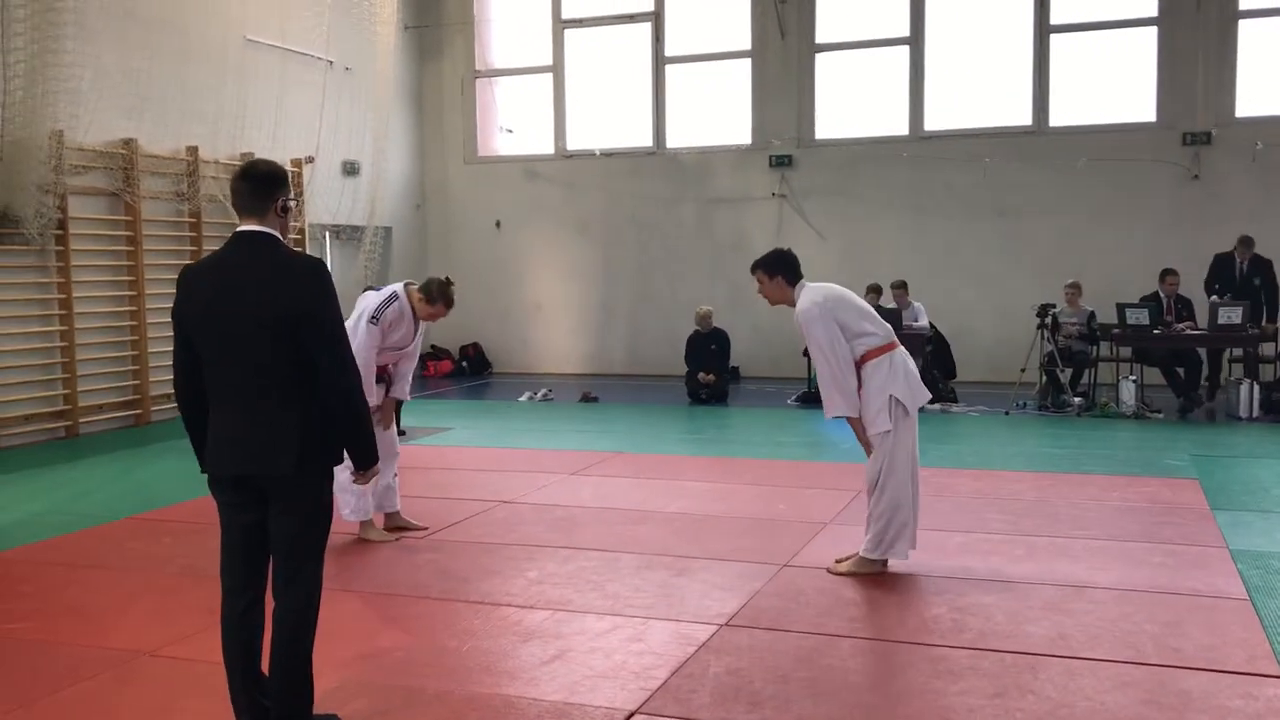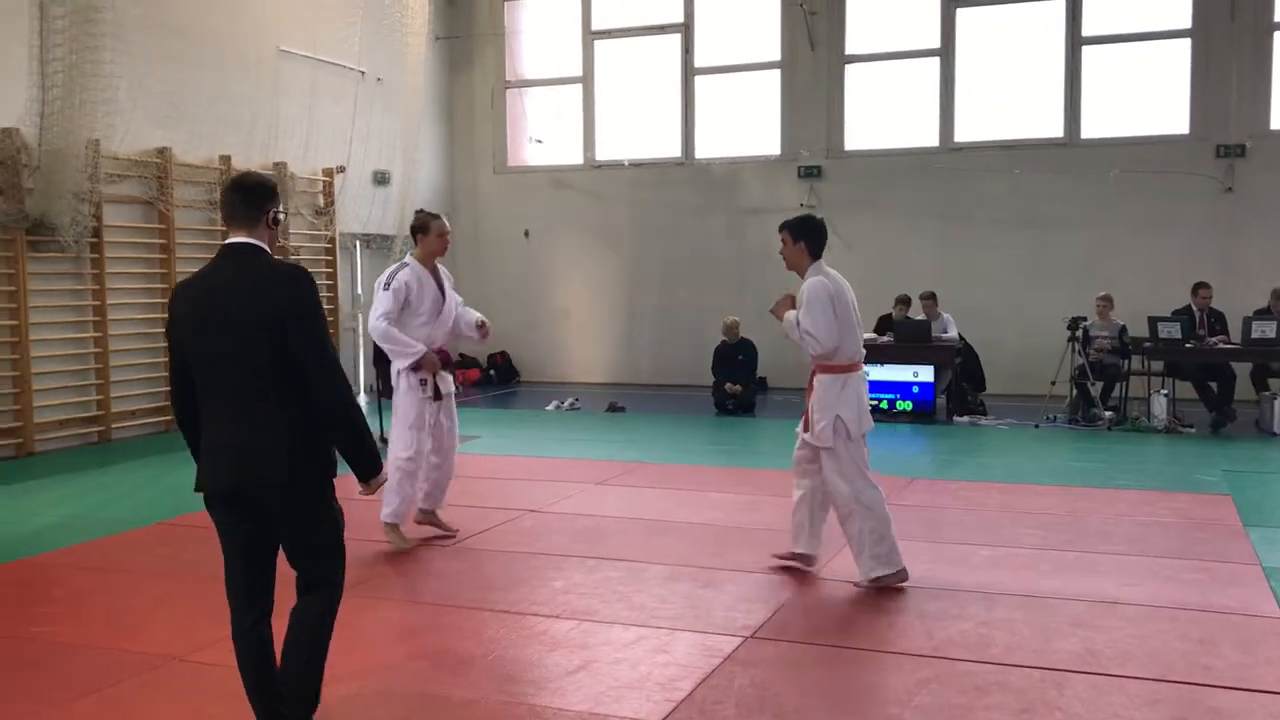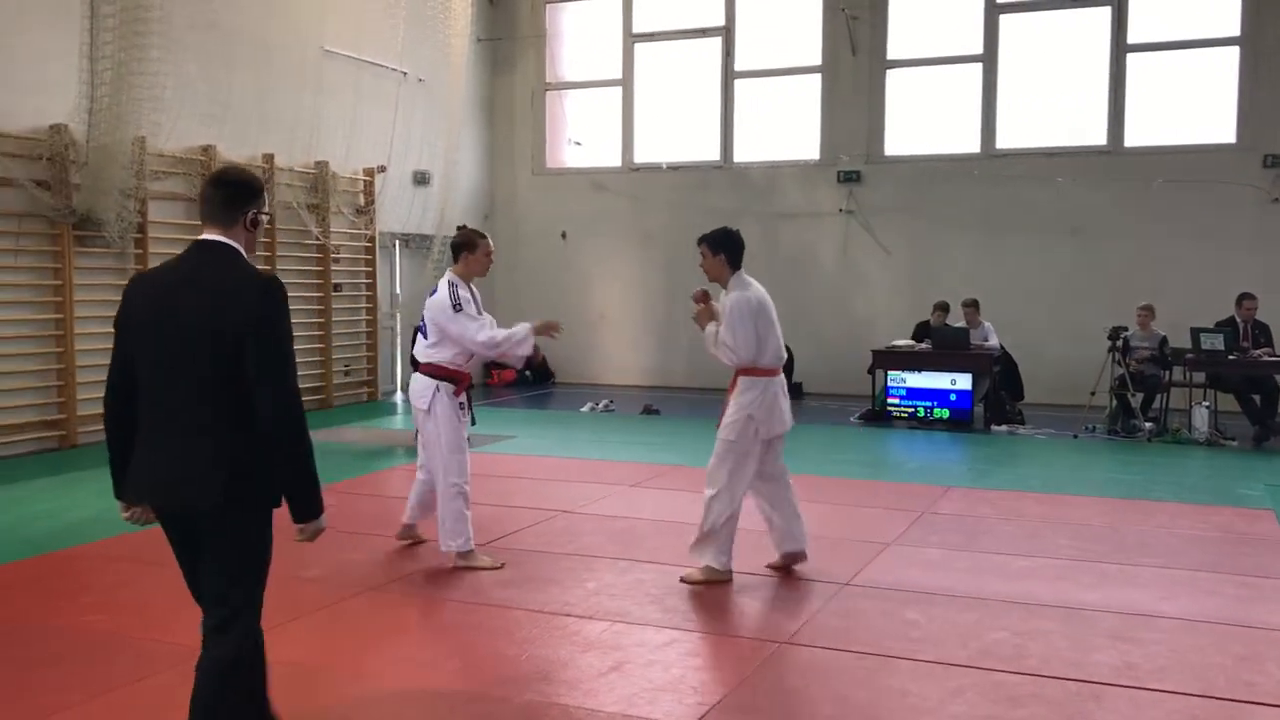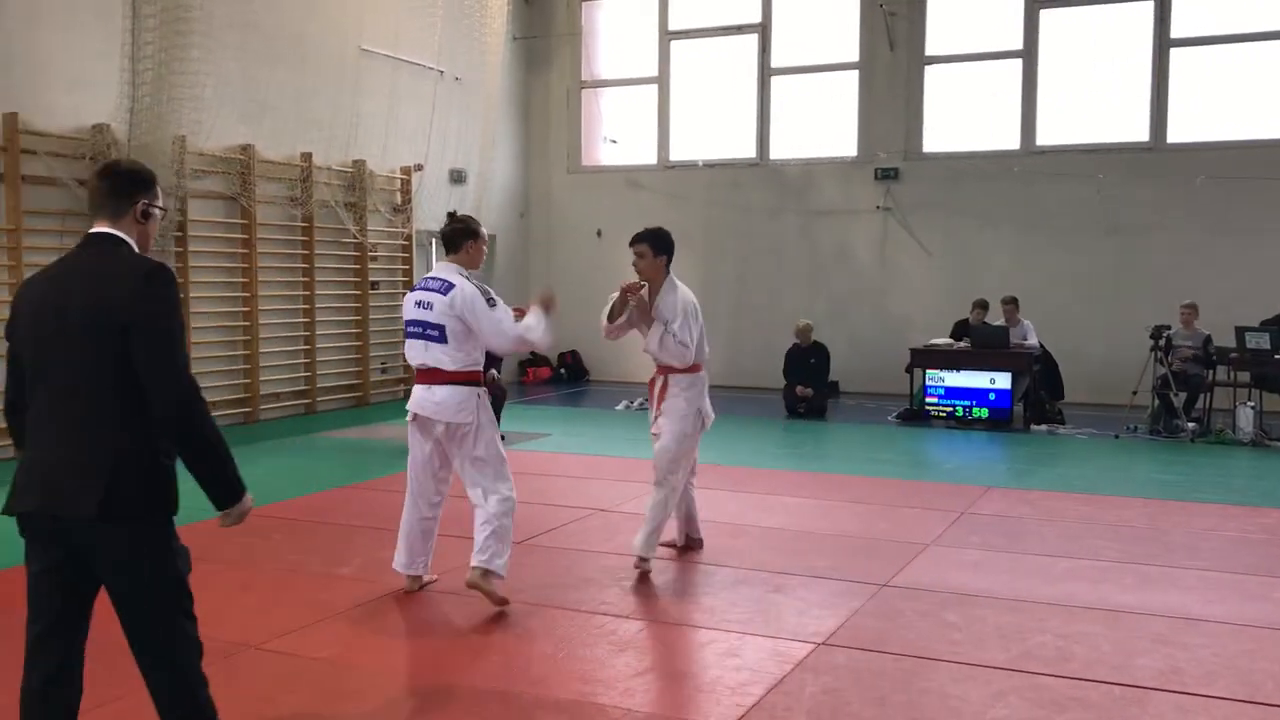
dt=0.7s
person 1, frame 1
left shoulder: (195, 279)
right shoulder: (304, 273)
left elbow: (187, 381)
right elbow: (338, 373)
left wrist: (207, 448)
right wrist: (363, 449)
left hip: (229, 457)
right hip: (297, 456)
left knee: (240, 588)
right knee: (295, 590)
person 1, frame 2
left shoulder: (187, 294)
right shoulder: (289, 282)
left elbow: (182, 395)
right elbow: (327, 383)
right wrist: (366, 461)
left hip: (224, 471)
right hip: (291, 466)
left knee: (248, 600)
right knee: (320, 584)
person 1, frame 3
left shoulder: (144, 288)
right shoulder: (258, 291)
left elbow: (119, 398)
right elbow: (280, 409)
left wrist: (128, 482)
right wrist: (307, 502)
left hip: (166, 483)
right hip: (233, 486)
left knee: (223, 612)
right knee: (231, 624)
person 1, frame 4
right shoulder: (144, 279)
right elbow: (175, 400)
right wrist: (228, 487)
right hip: (123, 494)
left knee: (53, 647)
right knee: (166, 637)
person 2, frame 1
left shoulder: (807, 309)
right shoulder: (819, 294)
left elbow: (834, 364)
left wrist: (851, 416)
right wrist: (856, 410)
left hip: (883, 377)
right hip: (887, 371)
left knee: (886, 469)
right knee: (892, 468)
left ankle: (875, 555)
right ankle: (879, 547)
person 2, frame 2
left shoulder: (815, 286)
right shoulder: (828, 280)
left elbow: (819, 343)
left wrist: (788, 318)
right wrist: (795, 315)
left hip: (835, 389)
right hip: (836, 386)
left knee: (851, 484)
right knee: (808, 466)
left ankle: (885, 567)
right ankle: (805, 547)
person 2, frame 3
left shoulder: (740, 298)
right shoulder: (744, 290)
left elbow: (736, 353)
left wrist: (707, 325)
right wrist: (713, 314)
left hip: (752, 392)
right hip: (764, 388)
left knee: (723, 478)
right knee: (767, 472)
left ankle: (715, 563)
right ankle: (792, 545)
person 2, frame 4
left shoulder: (681, 300)
right shoulder: (641, 292)
left elbow: (681, 355)
right elbow: (610, 331)
left wrist: (648, 320)
right wrist: (619, 302)
left hip: (685, 388)
right hip: (664, 385)
left knee: (667, 467)
right knee: (678, 466)
left ankle: (646, 550)
right ankle: (689, 534)
person 3, frame 1
left shoulder: (419, 310)
right shoulder: (380, 306)
left elbow: (407, 359)
right elbow: (361, 358)
left wrist: (391, 400)
right wrist: (367, 406)
left hip: (378, 375)
left knee: (386, 448)
left ankle: (391, 514)
right ankle: (364, 522)
person 3, frame 2
left shoulder: (442, 274)
right shoulder: (399, 277)
left elbow: (454, 311)
right elbow: (378, 326)
left wrist: (475, 322)
right wrist: (419, 354)
left hip: (439, 370)
right hip: (413, 373)
left knee: (444, 445)
right knee: (409, 448)
left ankle: (427, 509)
right ankle: (392, 520)
person 3, frame 3
left shoulder: (463, 290)
right shoulder: (449, 296)
left elbow: (483, 333)
right elbow: (482, 340)
left wrist: (524, 336)
right wrist: (531, 334)
left hip: (438, 387)
right hip: (438, 390)
left knee: (434, 464)
right knee: (452, 472)
left ankle: (410, 522)
right ankle: (462, 550)
person 3, frame 4
left shoulder: (416, 289)
right shoulder: (469, 291)
right elbow: (509, 339)
left wrist: (506, 321)
right wrist: (538, 315)
left hip: (423, 395)
right hip: (460, 399)
left knee: (423, 490)
right knee: (494, 489)
left ankle: (413, 572)
right ankle: (484, 570)
